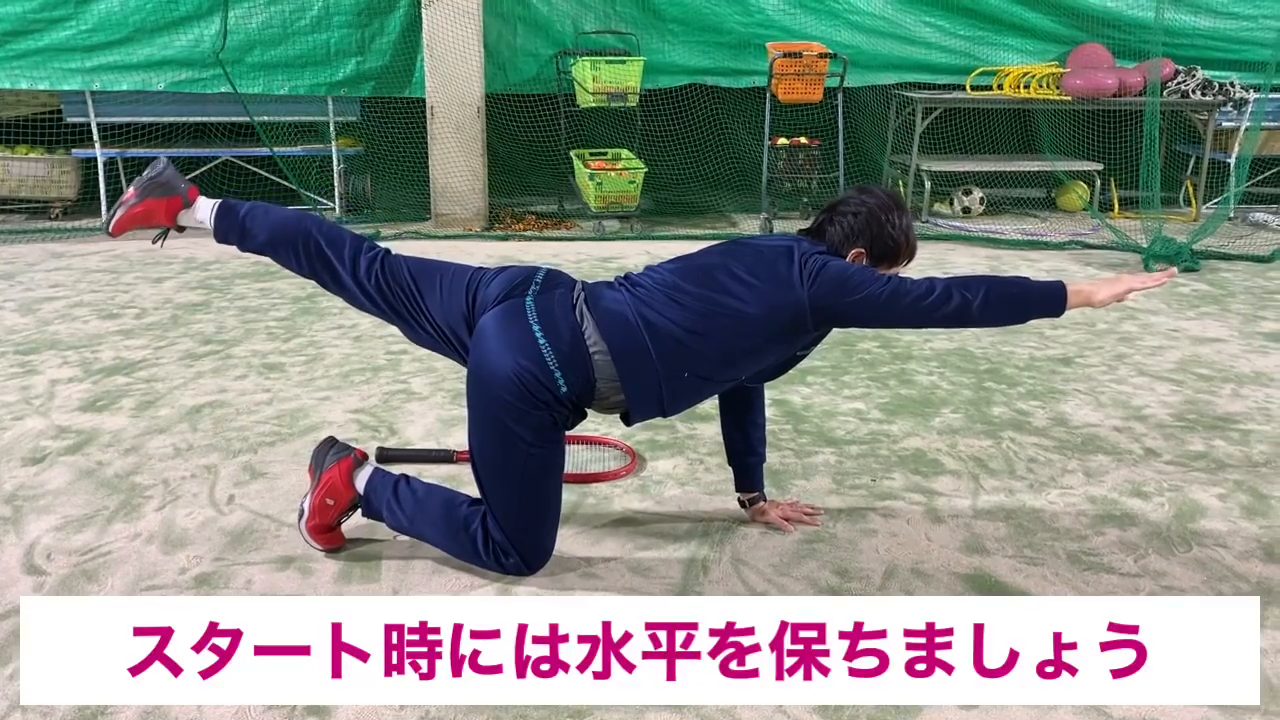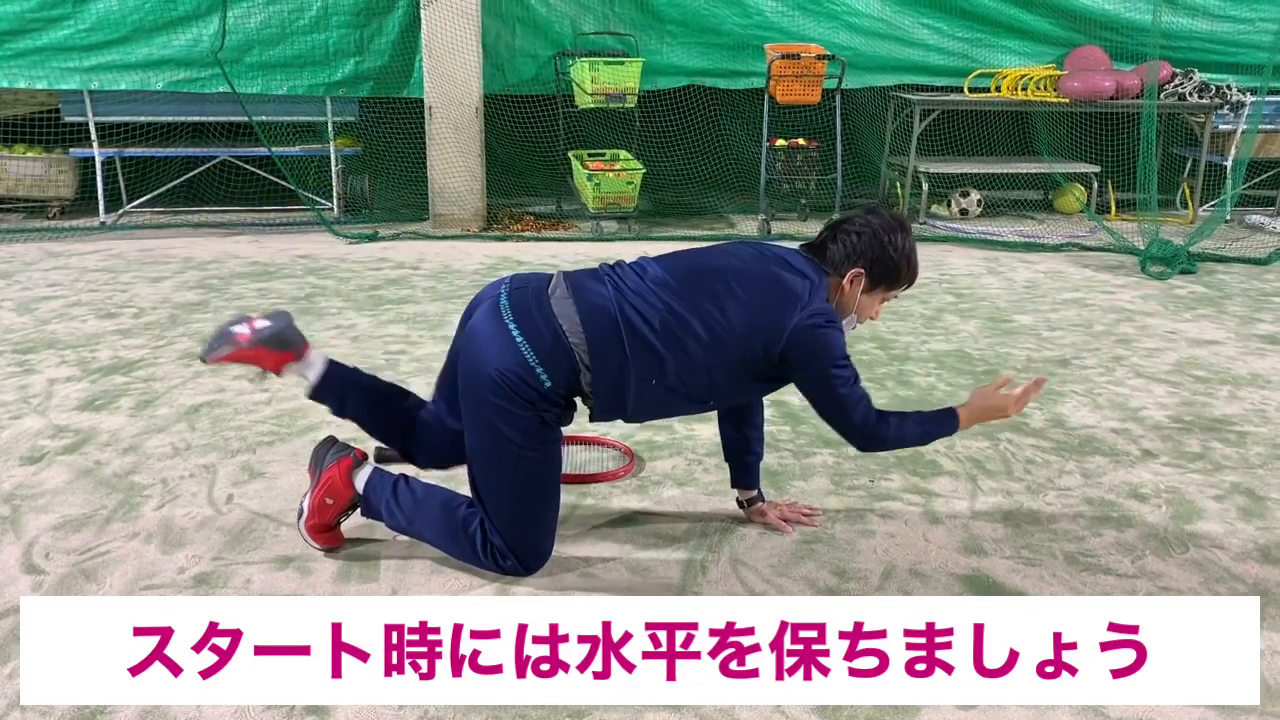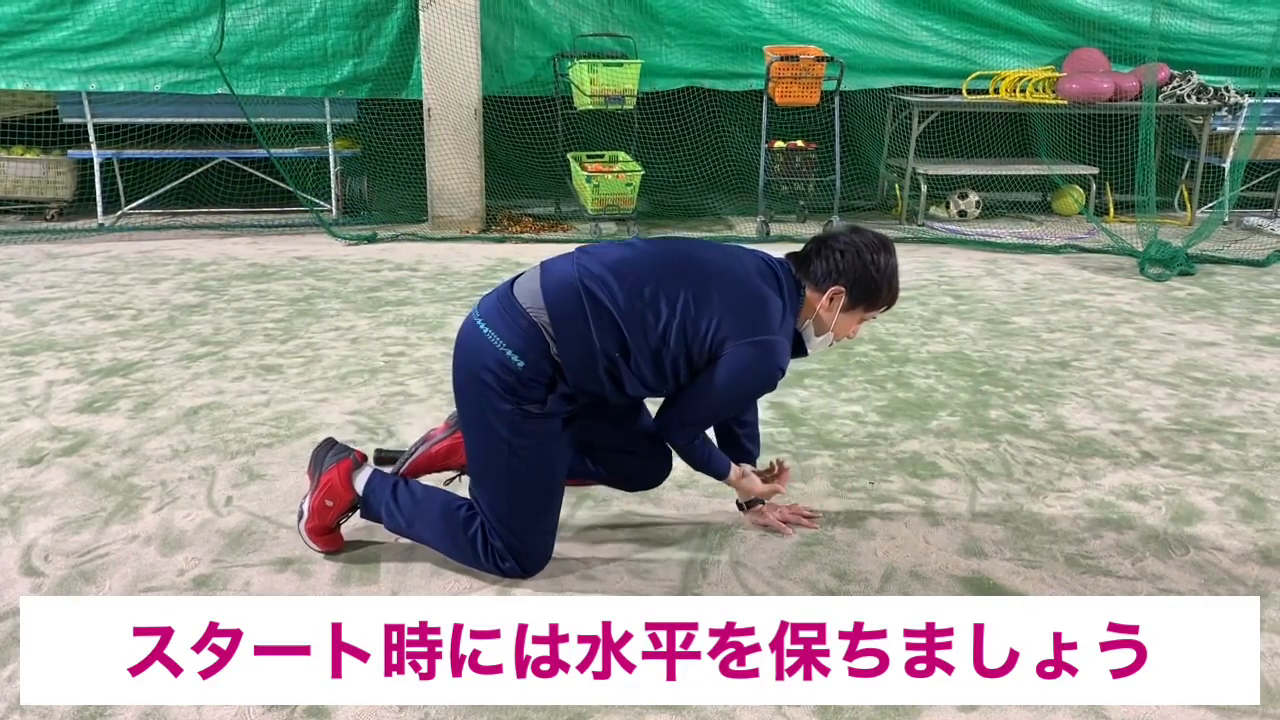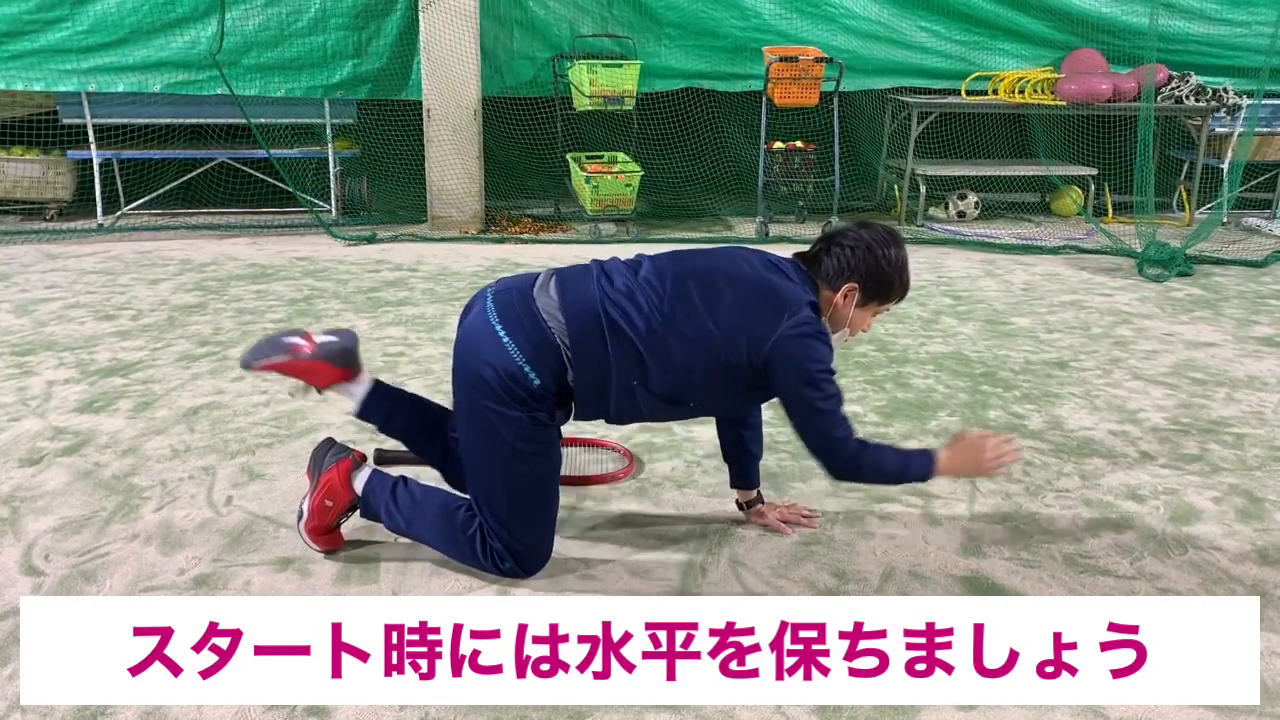
dt=1s
person 1, frame 1
left shoulder: (767, 259)
right shoulder: (819, 284)
left elbow: (740, 383)
right elbow: (951, 302)
left wrist: (756, 496)
right wrist: (1079, 293)
left hip: (520, 302)
right hip: (532, 369)
left knee: (364, 271)
right knee: (516, 549)
left ankle: (187, 206)
right ankle: (356, 482)
person 1, frame 2
left shoulder: (768, 266)
right shoulder: (808, 322)
left elbow: (739, 383)
right elbow: (867, 429)
left wrist: (752, 496)
right wrist: (968, 415)
left hip: (515, 310)
right hip: (525, 368)
left knee: (432, 439)
right knee: (515, 550)
left ankle: (291, 356)
right ankle: (355, 481)
person 1, frame 3
left shoulder: (763, 277)
right shoulder: (764, 346)
left elbow: (729, 399)
right elbow: (679, 425)
left wrist: (751, 498)
right wrist: (737, 476)
left hip: (529, 331)
right hip: (512, 359)
left knee: (647, 466)
right knee: (517, 555)
left ankle: (474, 445)
right ankle: (354, 483)
person 1, frame 4
left shoulder: (770, 280)
right shoulder: (798, 333)
left elbow: (737, 392)
right elbow: (841, 456)
left wrist: (751, 497)
right wrist: (941, 462)
left hip: (511, 312)
right hip: (518, 362)
left knee: (470, 466)
right knee: (515, 552)
left ankle: (339, 374)
right ankle: (355, 481)
